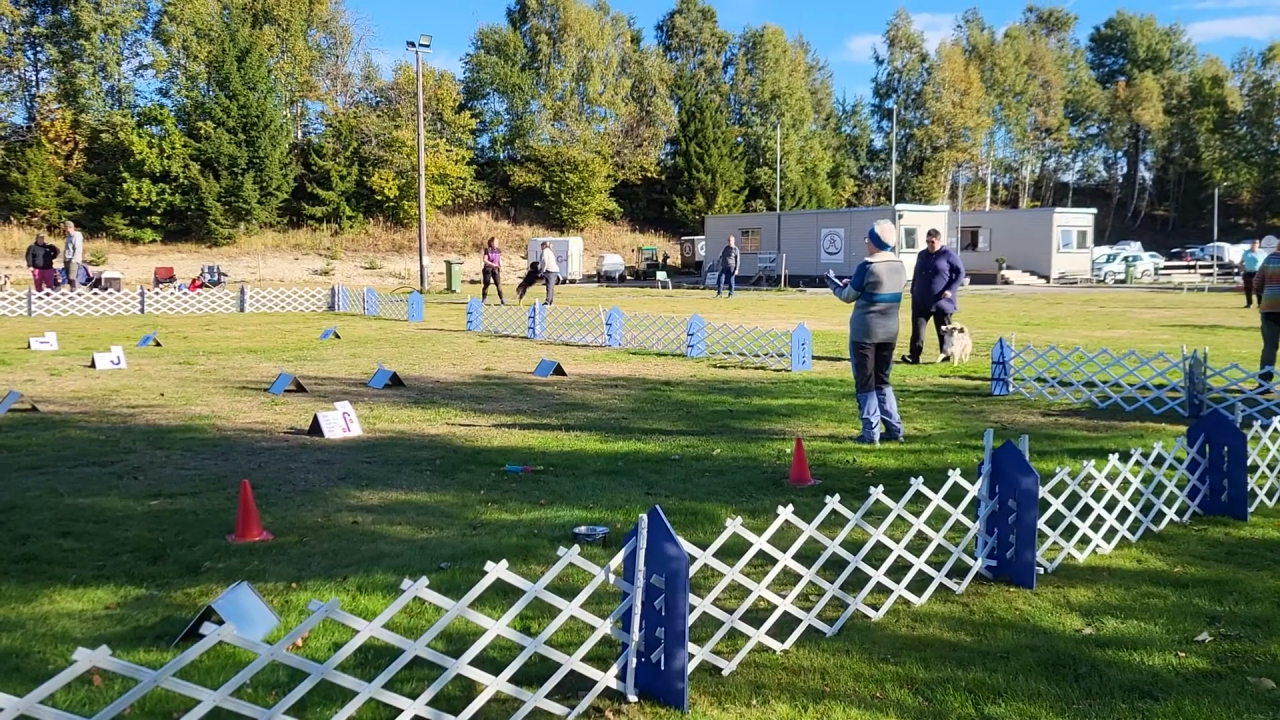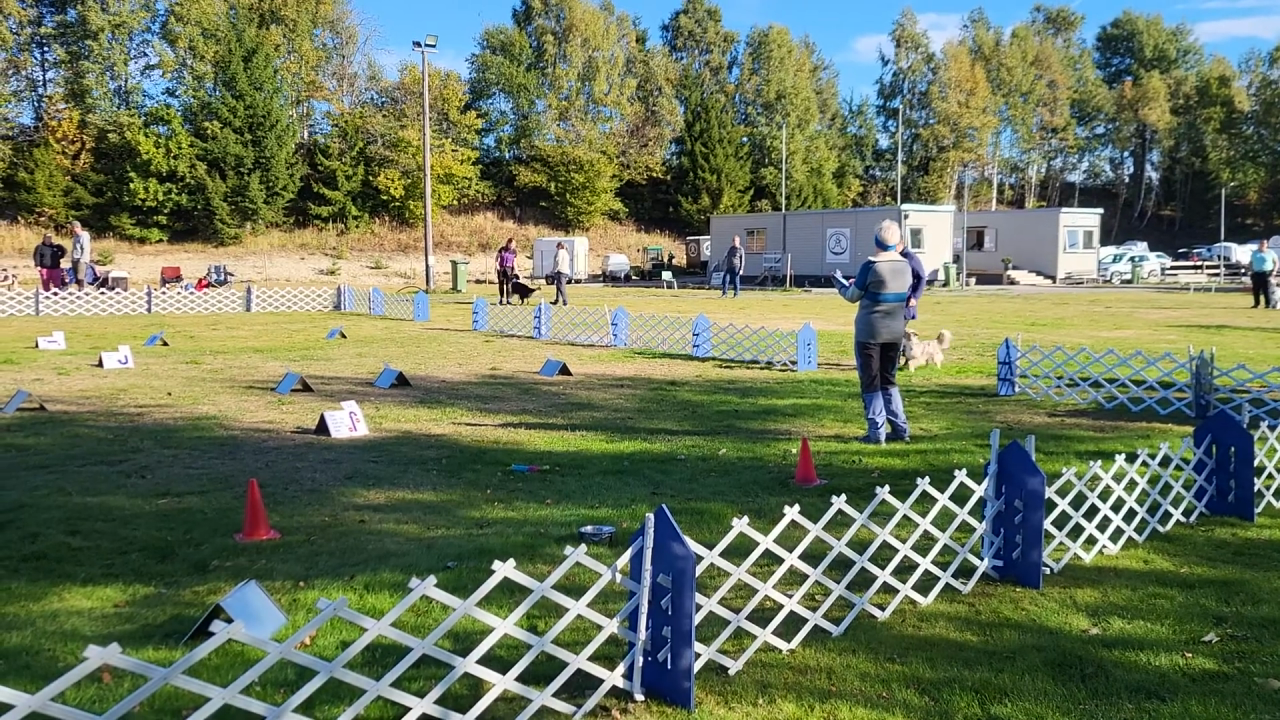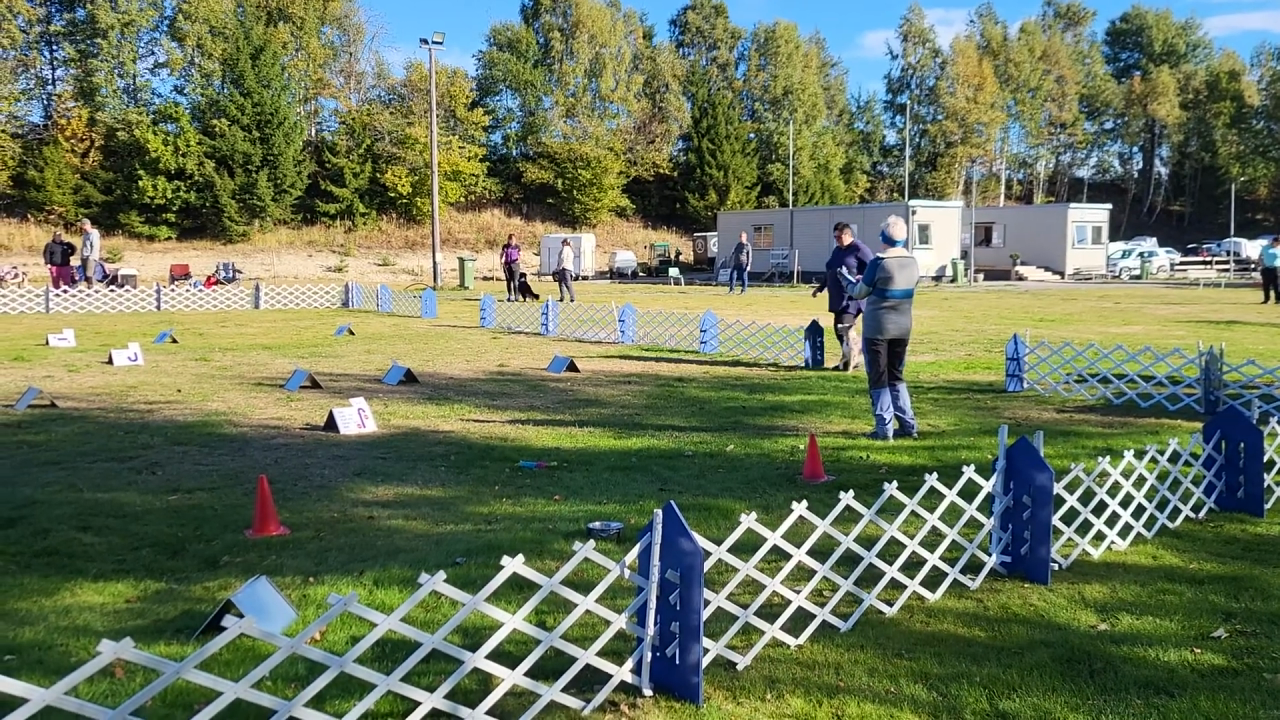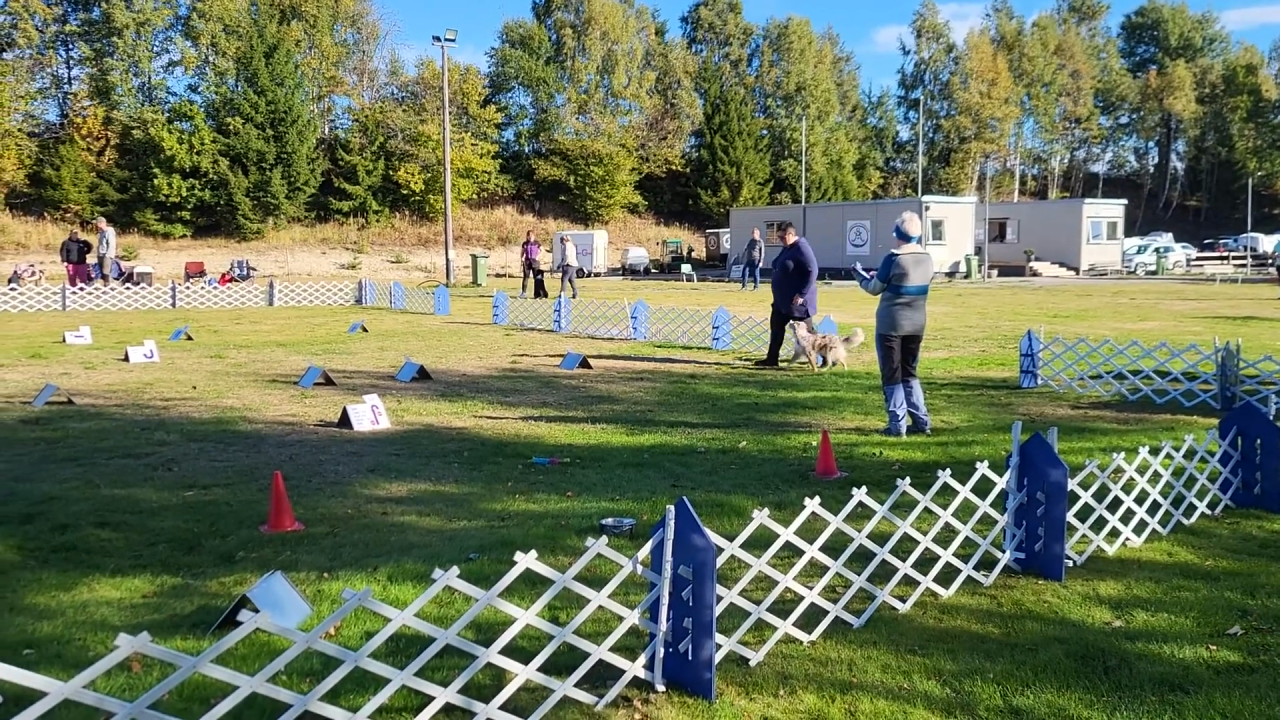
dt=0.7s
person 1, frame 1
left shoulder: (867, 267)
right shoulder: (899, 267)
left elbow: (848, 297)
left wrist: (833, 283)
right wrist: (852, 284)
left hip: (865, 331)
right hip: (890, 331)
left knee: (865, 383)
right knee: (882, 381)
left ankle: (871, 433)
right ankle: (895, 429)
person 1, frame 2
left shoulder: (871, 266)
right shoulder: (905, 267)
left elbow: (852, 296)
left wrist: (840, 283)
left hip: (869, 331)
right hip: (895, 332)
left knee: (871, 383)
right knee: (888, 380)
left ankle: (876, 433)
right ankle: (900, 430)
person 1, frame 3
left shoulder: (878, 263)
right shoulder: (912, 263)
left elbow: (859, 293)
left wrist: (846, 279)
left hip: (877, 327)
right hip: (902, 327)
left knee: (878, 379)
right knee: (896, 377)
left ankle: (884, 429)
right ankle: (908, 425)
person 1, frame 4
left shoulder: (893, 259)
right shoulder: (927, 260)
left elbow: (874, 289)
left wrist: (861, 275)
right wrist: (879, 277)
left hip: (891, 324)
right hip: (916, 324)
left knee: (891, 375)
right knee: (909, 373)
left ankle: (897, 425)
right ankle: (921, 422)
